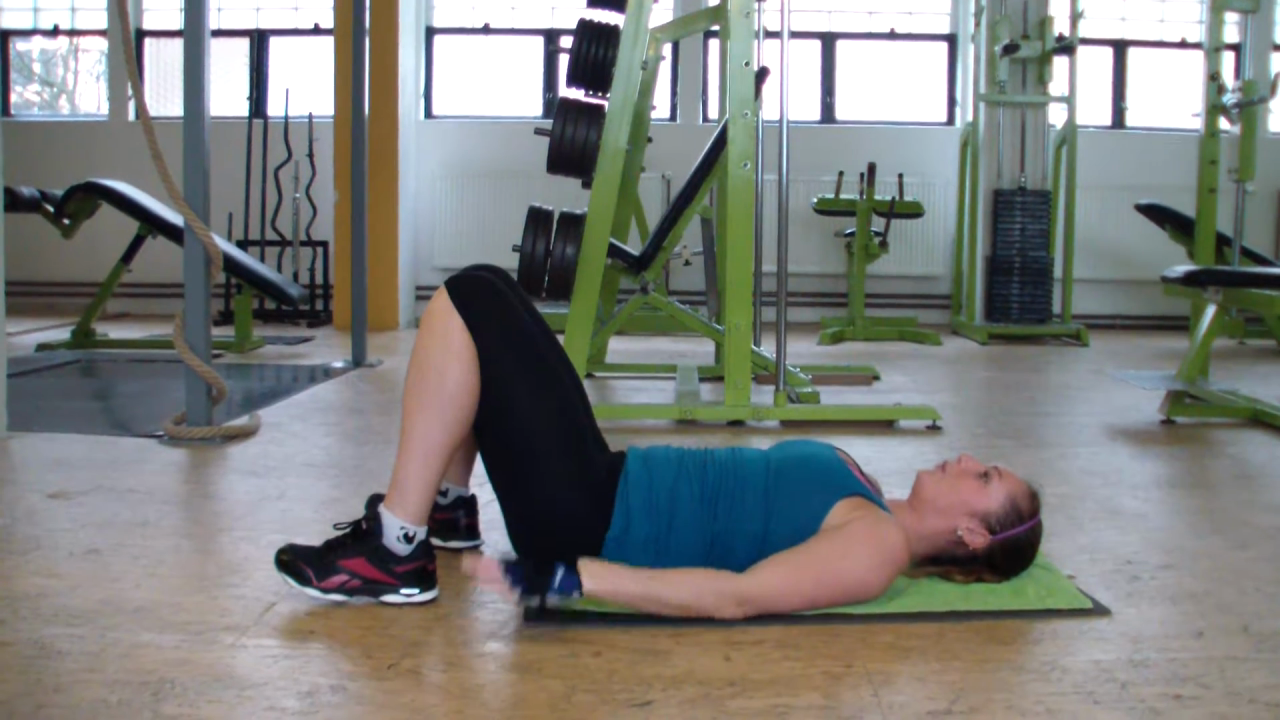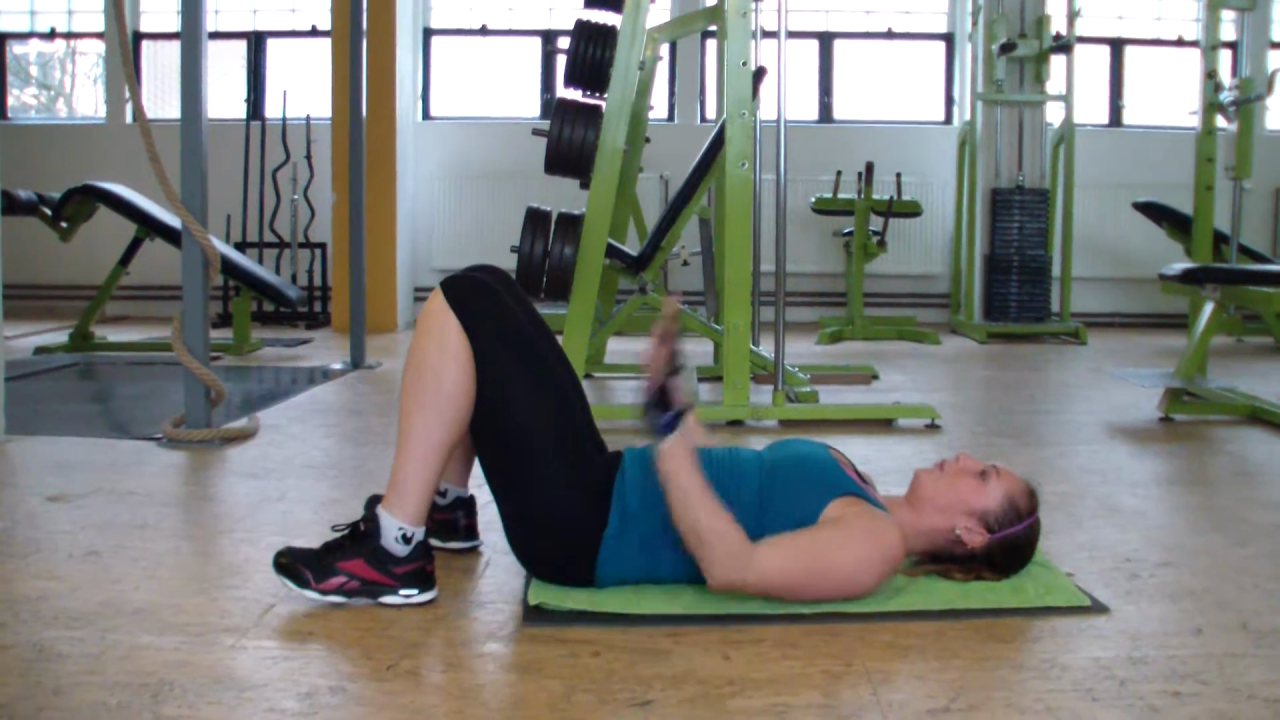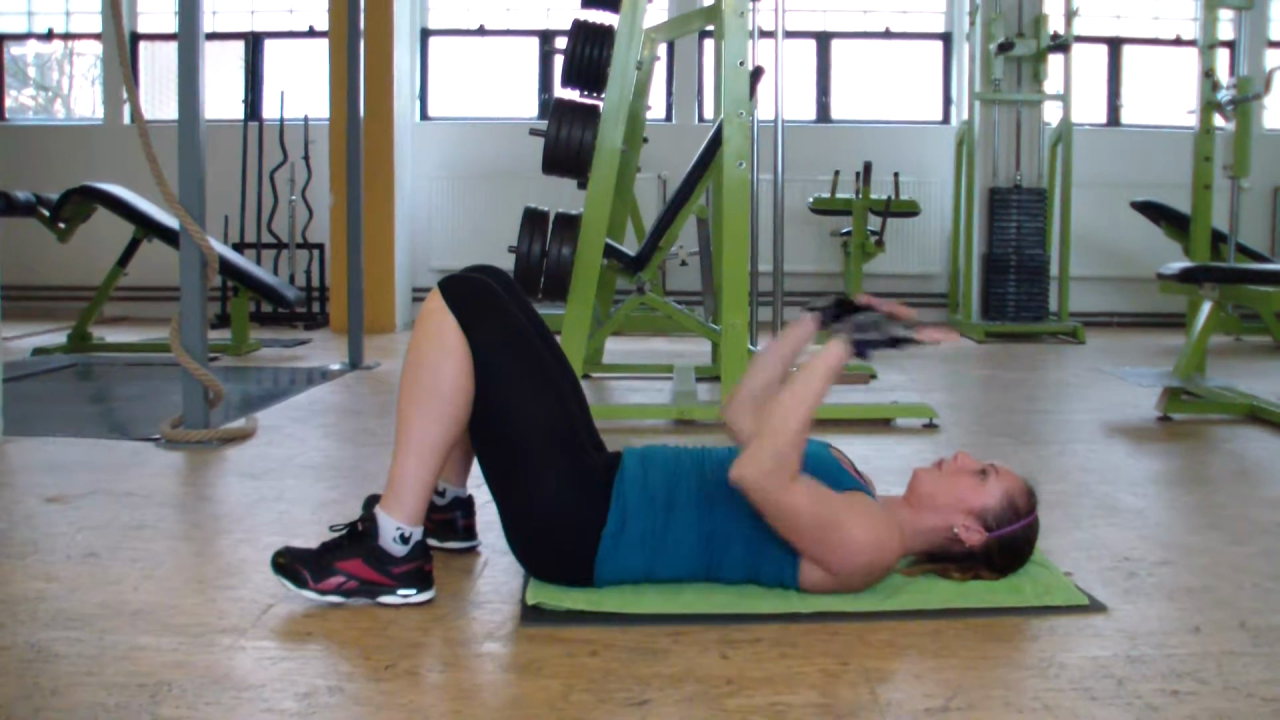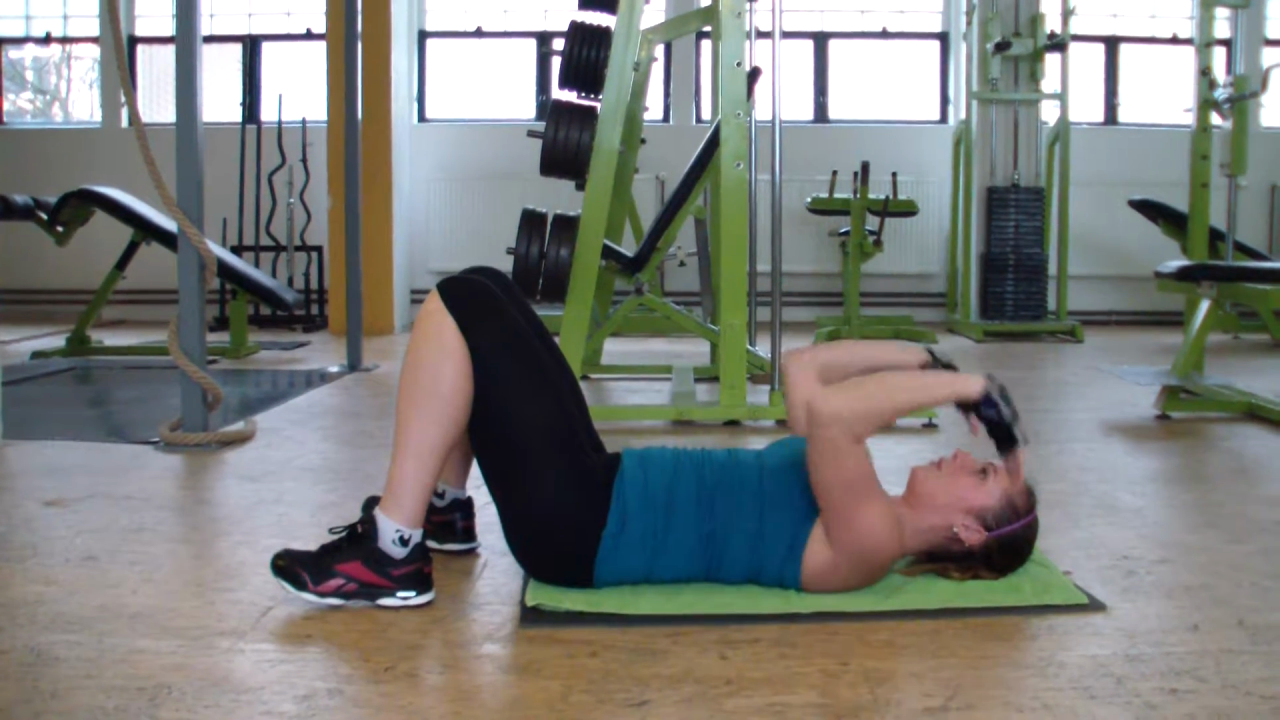
dt=0.2s
person 1, frame 1
left shoulder: (876, 551)
right shoulder: (866, 504)
left elbow: (735, 593)
left wrist: (572, 575)
left hip: (581, 521)
right hip: (603, 491)
left knee: (465, 303)
right knee: (483, 290)
left ankle: (394, 553)
right ankle: (446, 511)
person 1, frame 2
left shoulder: (868, 550)
right shoulder: (859, 504)
left elbow: (728, 566)
left wrist: (668, 423)
right wrist: (667, 374)
left hip: (579, 531)
right hip: (606, 496)
left knee: (462, 306)
right knee: (482, 288)
left ankle: (394, 553)
right ankle: (445, 510)
person 1, frame 3
left shoulder: (866, 545)
right shoulder: (856, 501)
left elbow: (754, 470)
right elbow: (744, 413)
left wrist: (829, 354)
right wrist: (820, 323)
left hip: (579, 531)
right hip: (603, 495)
left knee: (460, 305)
right knee: (481, 289)
left ankle: (391, 553)
right ankle: (443, 510)
person 1, frame 4
left shoulder: (869, 543)
right shoulder: (863, 506)
left elbow: (810, 403)
right elbow: (801, 365)
left wrist: (965, 386)
right wrist: (934, 366)
left hip: (578, 533)
right hip: (603, 496)
left knee: (458, 304)
right knee: (479, 290)
left ankle: (392, 554)
right ankle: (444, 511)
